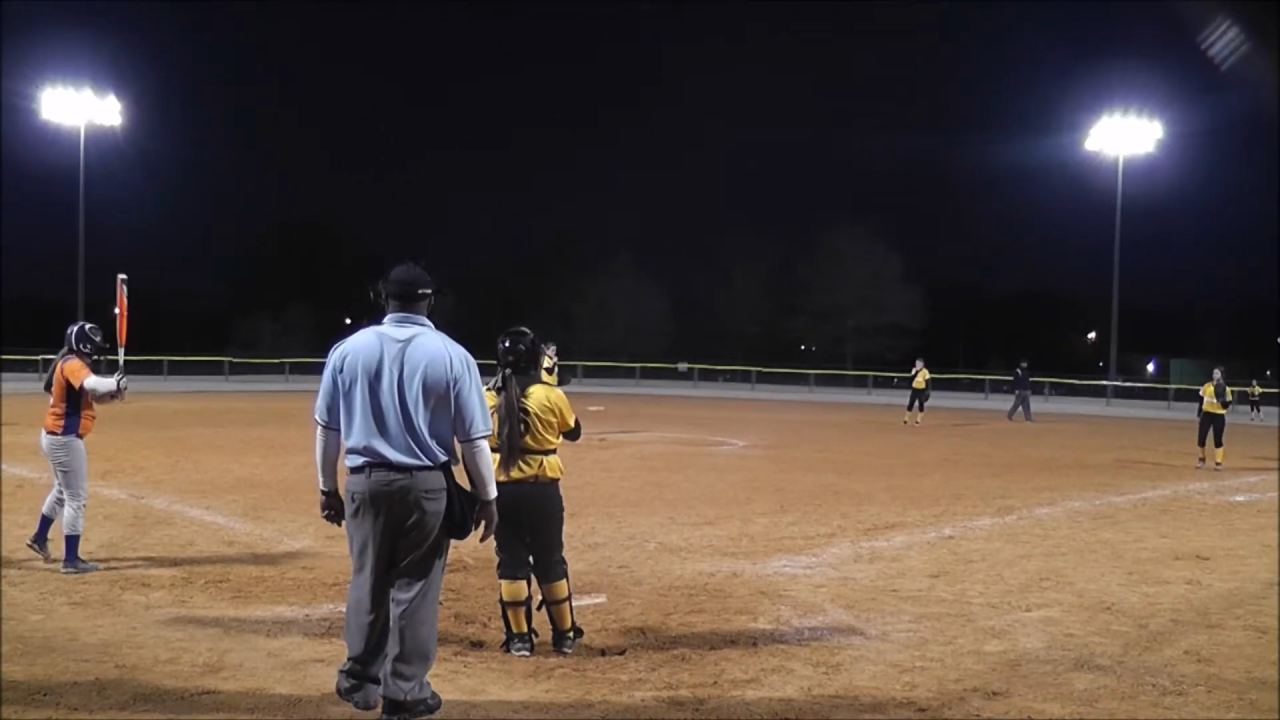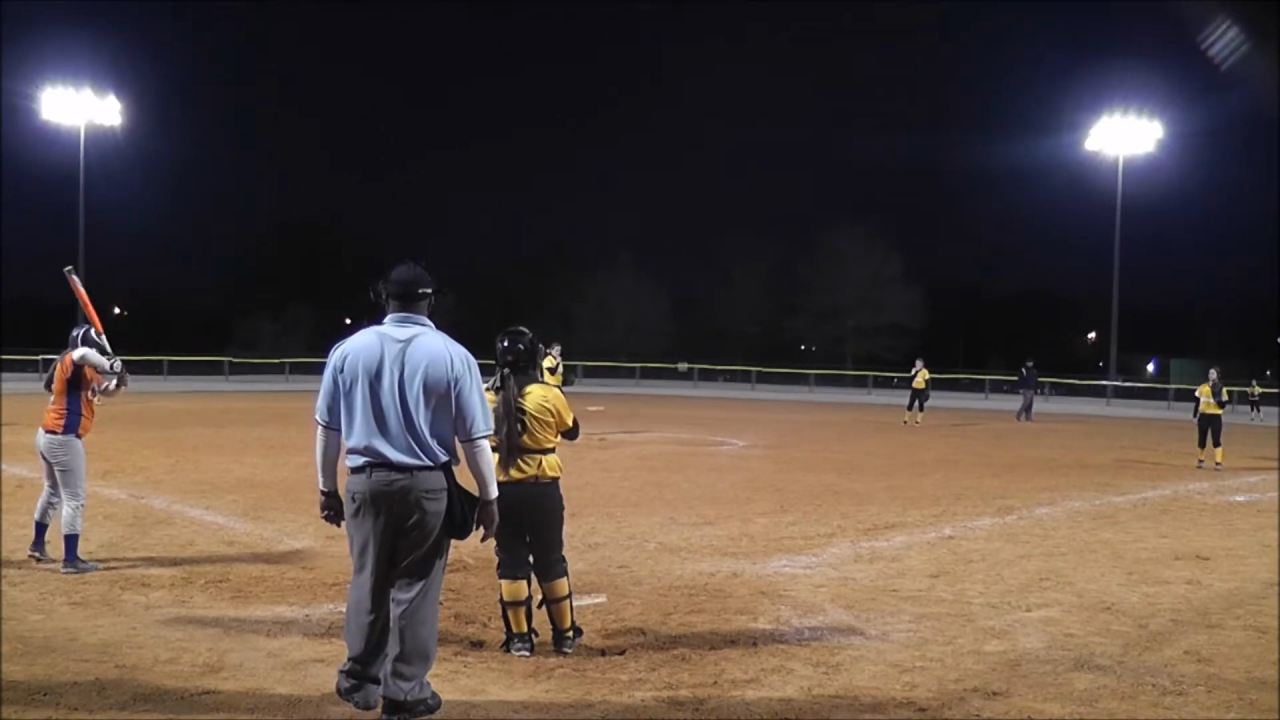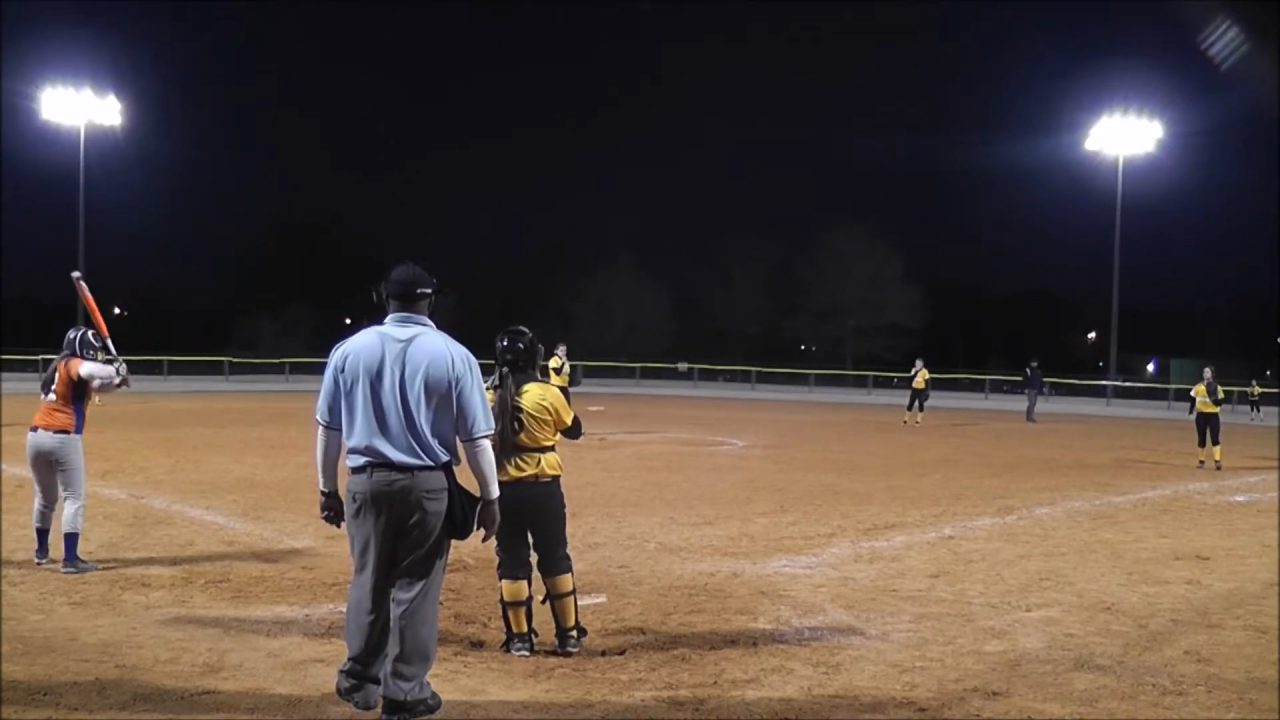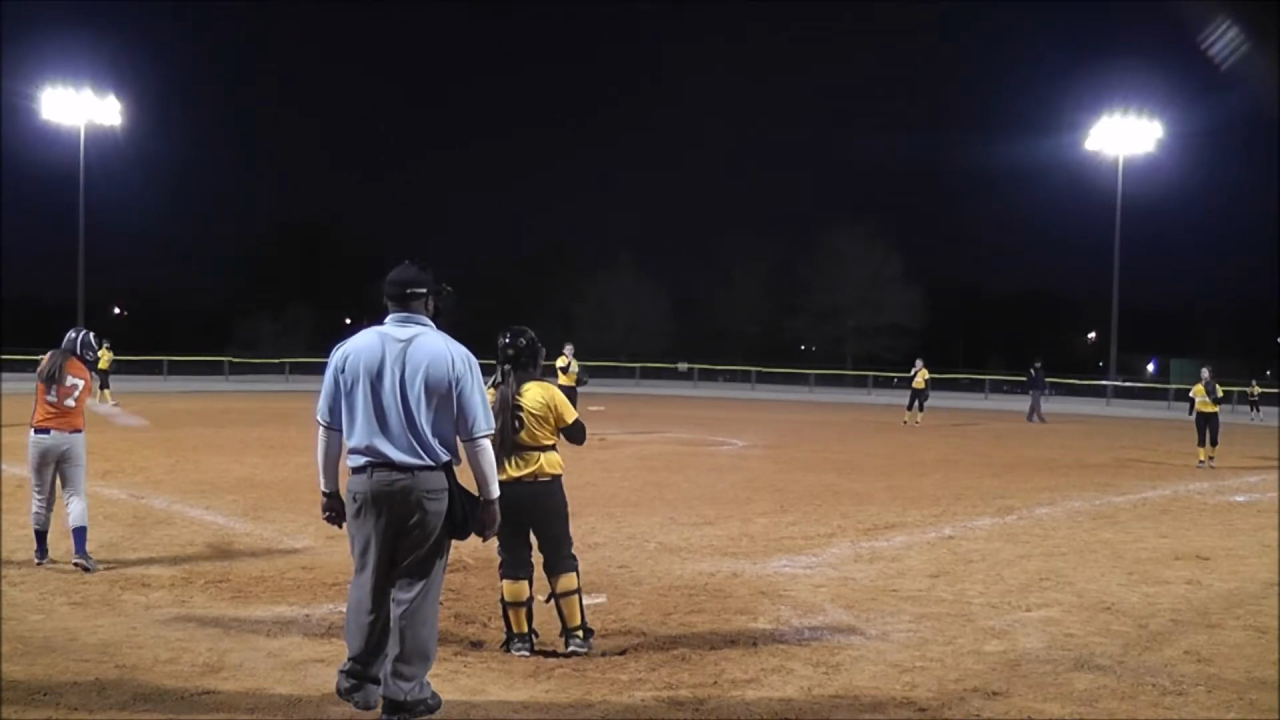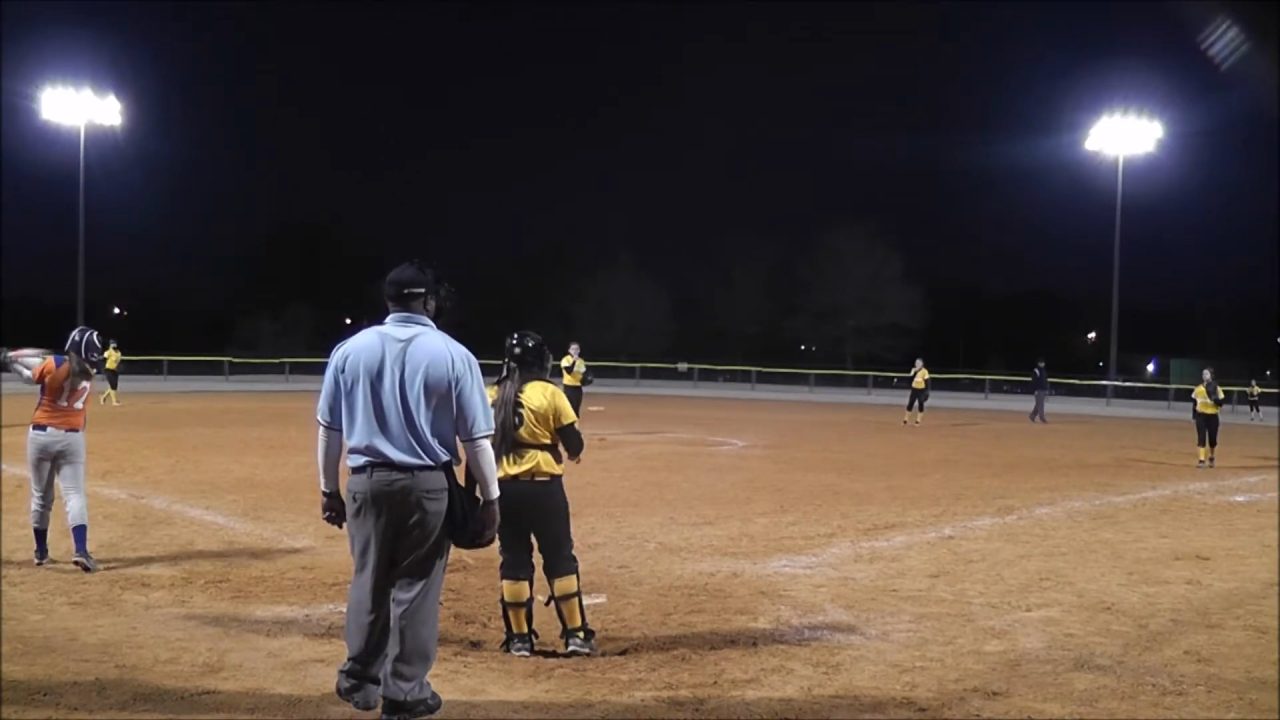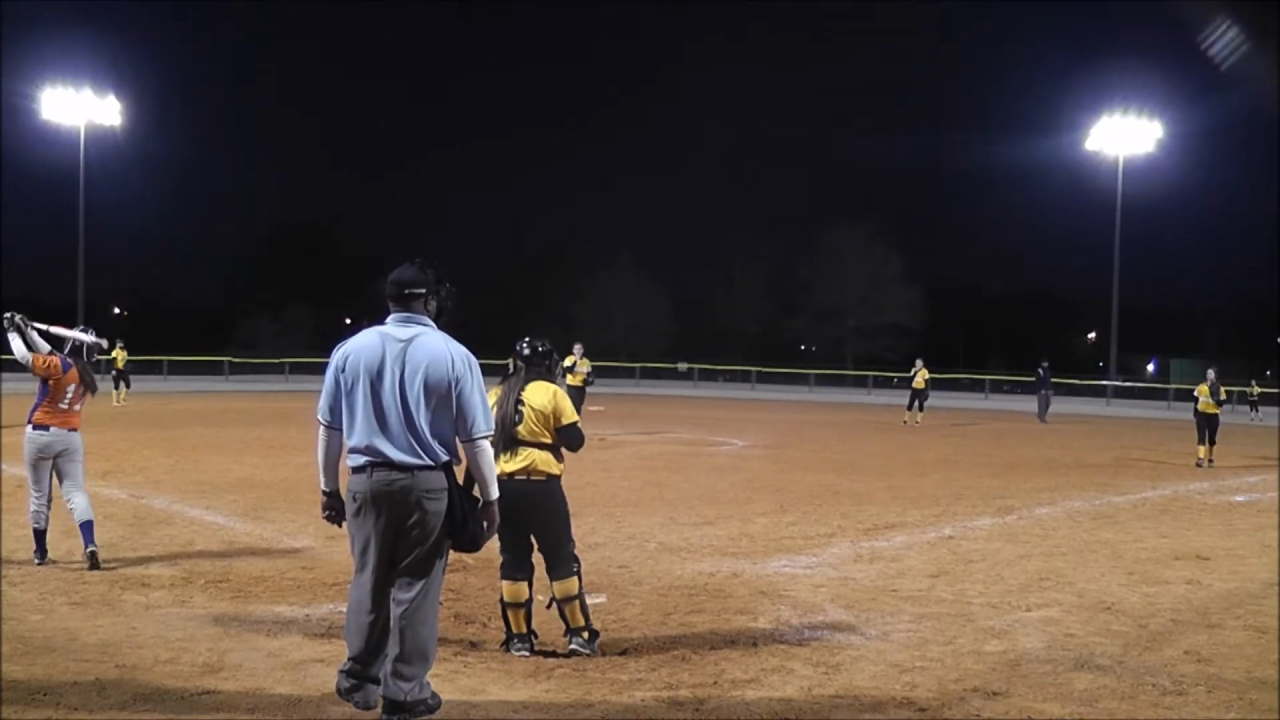
dt=0.2s
person 1, frame 1
left shoulder: (349, 349)
right shoulder: (451, 355)
left elbow: (328, 429)
right elbow: (474, 438)
left wrist: (328, 488)
right wrist: (487, 497)
left hip: (366, 482)
right hip: (426, 485)
left knee: (368, 583)
right knee: (415, 587)
left ankle: (360, 681)
person 1, frame 2
left shoulder: (349, 349)
right shoulder: (452, 355)
left elbow: (328, 429)
right elbow: (475, 438)
left wrist: (327, 488)
right wrist: (489, 497)
left hip: (366, 483)
right hip: (427, 485)
left knee: (368, 583)
right knee: (415, 587)
left ankle: (360, 681)
person 1, frame 3
left shoulder: (350, 349)
right shoulder: (453, 354)
left elbow: (328, 429)
right elbow: (476, 438)
left wrist: (328, 489)
right wrist: (489, 497)
left hip: (367, 482)
right hip: (428, 485)
left knee: (368, 583)
right knee: (416, 587)
left ankle: (360, 681)
person 1, frame 4
left shoulder: (350, 350)
right shoulder: (453, 354)
left elbow: (329, 429)
right elbow: (476, 438)
left wrist: (329, 490)
right wrist: (489, 497)
left hip: (368, 482)
right hip: (428, 485)
left knee: (368, 583)
right knee: (415, 587)
left ankle: (360, 681)
person 1, frame 5
left shoulder: (351, 349)
right shoulder: (453, 354)
left elbow: (329, 429)
right elbow: (476, 438)
left wrist: (329, 490)
right wrist: (490, 497)
left hip: (367, 482)
right hip: (428, 484)
left knee: (368, 582)
right knee: (415, 587)
left ankle: (360, 681)
person 1, frame 6
left shoulder: (351, 349)
right shoulder: (454, 355)
left elbow: (330, 429)
right elbow: (476, 439)
left wrist: (329, 489)
right wrist: (490, 498)
left hip: (368, 482)
right hip: (428, 485)
left knee: (369, 582)
right knee: (416, 587)
left ankle: (360, 682)
person 2, frame 1
left shoulder: (487, 397)
right shoulder: (551, 396)
right elbow: (574, 432)
left hip: (502, 490)
right hip: (542, 489)
left knee: (511, 562)
right knee: (550, 561)
left ankle: (519, 638)
right ankle: (565, 634)
person 2, frame 2
left shoulder: (486, 396)
right shoulder: (549, 395)
right elbow: (572, 432)
left hip: (502, 489)
right hip: (542, 489)
left knee: (511, 562)
right knee: (551, 561)
left ankle: (520, 638)
right ankle: (565, 634)
person 2, frame 3
left shoulder: (486, 396)
right shoulder: (547, 393)
right elbow: (574, 430)
left hip: (502, 489)
right hip: (542, 488)
left knee: (512, 561)
right knee: (555, 559)
left ankle: (519, 638)
right ankle: (568, 634)
person 2, frame 4
left shoulder: (488, 396)
right shoulder: (547, 393)
right elbow: (578, 435)
right wrist: (555, 425)
left hip: (504, 489)
right hip: (544, 487)
left knee: (513, 562)
right knee: (560, 558)
left ankle: (520, 638)
right ankle: (575, 634)
person 2, frame 5
left shoulder: (491, 397)
right shoulder: (548, 393)
right elbow: (573, 443)
right wrist: (571, 453)
left hip: (503, 488)
right hip: (543, 487)
left knee: (514, 562)
right knee: (560, 560)
left ankle: (520, 639)
right ankle: (576, 634)
person 2, frame 6
left shoulder: (495, 396)
right shoulder: (551, 393)
right elbow: (573, 441)
right wrist: (571, 434)
left hip: (501, 486)
right hip: (541, 486)
left knee: (513, 561)
right knee: (561, 559)
left ankle: (519, 638)
right ankle: (579, 633)
person 3, frame 1
left shoulder: (71, 364)
right shoulder: (72, 364)
left elbow: (93, 394)
right elbow: (93, 385)
left wrist: (114, 389)
right wrist: (116, 382)
left hip: (54, 436)
right hip: (66, 440)
left knee: (62, 489)
right knee: (76, 499)
left ankle: (40, 537)
right ankle: (71, 560)
person 3, frame 2
left shoulder: (85, 370)
right shoulder: (70, 361)
left elbow: (105, 390)
right elbow: (84, 353)
left wrist: (119, 380)
right wrist: (111, 365)
left hip: (48, 436)
right hip: (63, 439)
left knee: (53, 490)
right knee: (74, 499)
left ankle: (38, 545)
right ankle: (71, 560)
person 3, frame 3
left shoulder: (62, 365)
right shoulder: (74, 364)
left elbow: (98, 385)
right elbow: (90, 371)
left wrist: (117, 379)
right wrist: (115, 370)
left hip: (37, 437)
right hip: (64, 440)
left knee: (45, 496)
right knee: (74, 499)
left ankle: (42, 552)
right ankle: (70, 559)
person 3, frame 4
left shoulder: (50, 360)
right shoulder: (85, 375)
left hip: (41, 437)
right hip: (72, 440)
left knee: (42, 497)
right knee: (76, 497)
left ankle: (41, 552)
right ankle: (80, 552)
person 3, frame 5
left shoulder: (53, 363)
right shoulder: (87, 373)
left elbow: (35, 375)
left hip: (42, 436)
right hip: (71, 439)
left knee: (41, 496)
right knee: (75, 494)
left ankle: (41, 552)
right ankle: (81, 550)
person 3, frame 6
left shoulder: (59, 366)
right shoulder: (86, 373)
left elbow: (25, 357)
right elbow: (51, 355)
left wrist: (12, 331)
right wrist: (28, 330)
left hip: (40, 436)
right hip: (69, 438)
left knee: (39, 497)
right knee: (76, 493)
left ankle: (41, 552)
right ankle: (89, 544)
